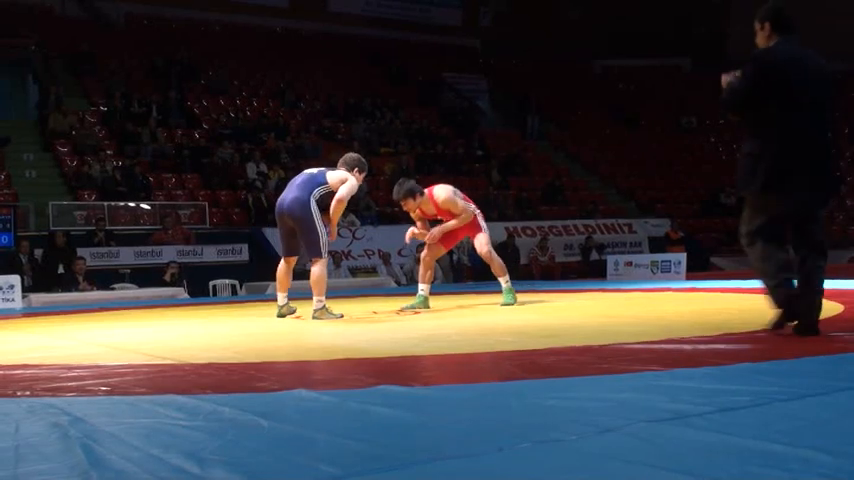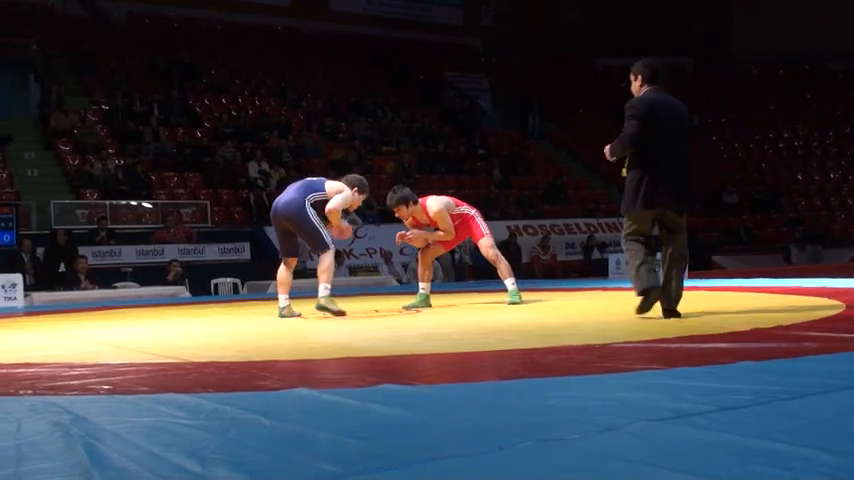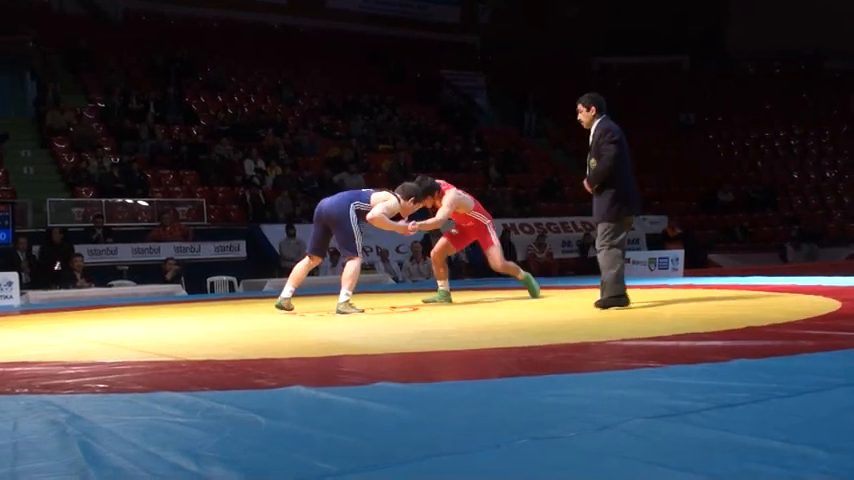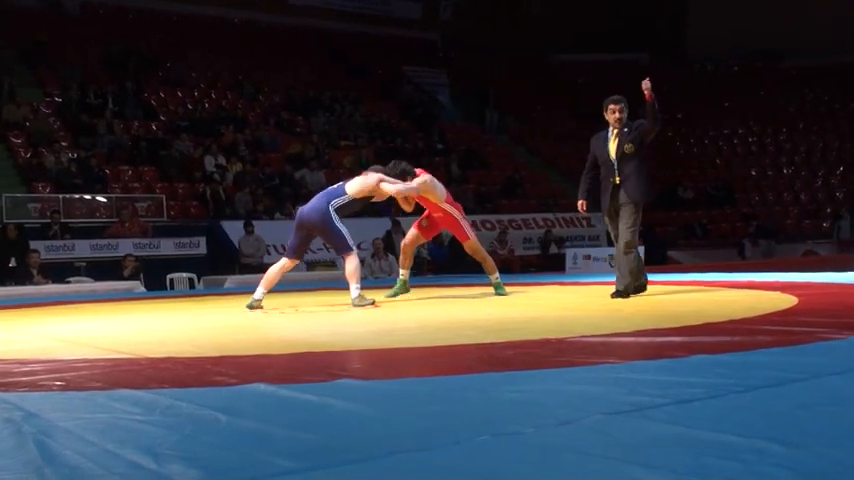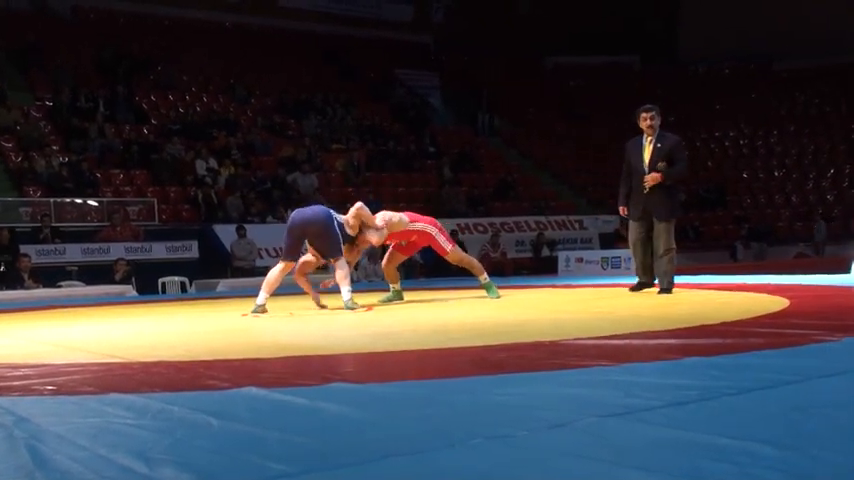
dt=1s
person 1, frame 1
left shoulder: (763, 61)
right shoulder: (817, 64)
left elbow: (734, 104)
left wrist: (731, 86)
left hip: (771, 166)
right hip: (812, 165)
left knee: (760, 236)
right knee: (809, 243)
left ankle: (791, 302)
right ankle: (806, 316)
person 1, frame 2
left shoulder: (638, 104)
right shoulder: (681, 109)
left elbow: (629, 140)
right elbow: (682, 148)
left wrist: (613, 150)
left hip: (644, 188)
right hip: (676, 188)
left knee: (636, 240)
right knee: (675, 246)
left ankle: (648, 289)
right ankle: (670, 304)
person 1, frame 3
left shoulder: (606, 129)
right shoulder: (603, 131)
left elbow: (610, 160)
left wrist: (590, 181)
left hip: (613, 200)
right hip: (611, 200)
left knee: (607, 248)
right knee: (609, 248)
left ankle: (616, 294)
right ankle: (610, 295)
person 1, frame 4
left shoulder: (637, 130)
right shoulder: (597, 140)
left elbow: (653, 124)
right elbow: (590, 171)
left wrist: (649, 97)
right wrist: (582, 196)
left hip: (631, 193)
right hip: (610, 197)
left knee: (627, 240)
right knee: (620, 242)
left ankle: (624, 286)
right ankle: (638, 281)
person 1, frame 5
left shoulder: (672, 142)
right shoulder: (631, 145)
left elbow: (682, 168)
right elbow: (626, 176)
left wrist: (661, 176)
right wrist: (623, 201)
left hip: (663, 201)
right hip: (638, 203)
left knee: (664, 245)
right knee: (636, 242)
left ankle: (666, 284)
right ankle: (645, 278)
person 2, frame 1
left shoulder: (321, 174)
right shoulder: (350, 180)
right elbow: (340, 198)
left wrist: (324, 215)
right wrist: (333, 224)
left hip: (282, 203)
right hip: (302, 204)
left knee: (288, 258)
right knee: (320, 258)
left ankle: (282, 305)
right ankle: (319, 309)
person 2, frame 2
left shoulder: (326, 187)
right shoulder: (347, 193)
right elbow: (331, 208)
left wrist: (332, 227)
right wrist: (340, 225)
left hip: (278, 206)
right hip: (296, 206)
left knee: (289, 260)
right knee: (327, 250)
left ankle: (284, 307)
right ankle: (324, 297)
person 2, frame 3
left shoulder: (386, 196)
right shoulder: (395, 203)
right elbow: (373, 216)
right wrist: (398, 227)
left hip: (324, 205)
right hip: (341, 209)
left knee: (313, 258)
right knee: (354, 258)
left ankle: (285, 297)
right ankle: (343, 303)
person 2, frame 4
left shoulder: (356, 183)
right shoulder: (369, 182)
left elbow: (380, 196)
left hip: (305, 213)
right hip: (322, 214)
left knee: (287, 261)
right knee: (350, 253)
left ankle: (256, 299)
right ankle: (356, 297)
person 2, frame 5
right shoulder: (350, 225)
right elbow: (358, 207)
left wrist: (313, 295)
right wrist: (375, 227)
left hip: (298, 217)
right hip: (322, 218)
left knee: (285, 264)
right knee: (339, 261)
left ankle: (260, 304)
right ankle: (348, 301)
person 3, frame 1
left shoulder: (442, 196)
right shoulder: (416, 211)
left elbow: (468, 214)
right elbow: (427, 235)
left wrist: (442, 228)
right wrist: (415, 232)
left hip: (469, 219)
right hip: (450, 225)
left knee: (485, 250)
right knee: (426, 256)
left ankle: (508, 290)
right ankle: (421, 299)
person 3, frame 2
left shoulder: (434, 207)
right shoulder: (409, 219)
left elbow: (450, 234)
right elbow: (423, 243)
left wrist: (422, 234)
right wrist: (408, 238)
left hip: (469, 218)
right hip: (452, 225)
left knee: (491, 253)
right knee: (424, 255)
left ankle: (513, 292)
right ankle: (423, 298)
person 3, frame 3
left shoulder: (450, 197)
right shoulder: (435, 186)
left elbow: (439, 221)
left wrist: (418, 225)
left hip: (482, 224)
right hip: (464, 227)
left knee: (498, 265)
right knee: (436, 254)
left ankle: (525, 278)
right ankle: (444, 293)
person 3, frame 4
left shoulder: (423, 181)
right shoulder: (412, 180)
left elbow: (399, 190)
right elbow: (408, 207)
right wrist: (398, 194)
left hip: (452, 215)
right hip: (433, 215)
left knee: (476, 251)
right knee: (406, 244)
left ankle: (498, 284)
right ankle: (402, 284)
person 3, frame 5
left shoulder: (382, 220)
left hip: (428, 229)
right hip: (410, 237)
left knee: (459, 259)
right knee: (387, 265)
left ankle: (489, 285)
right ankle: (396, 293)
